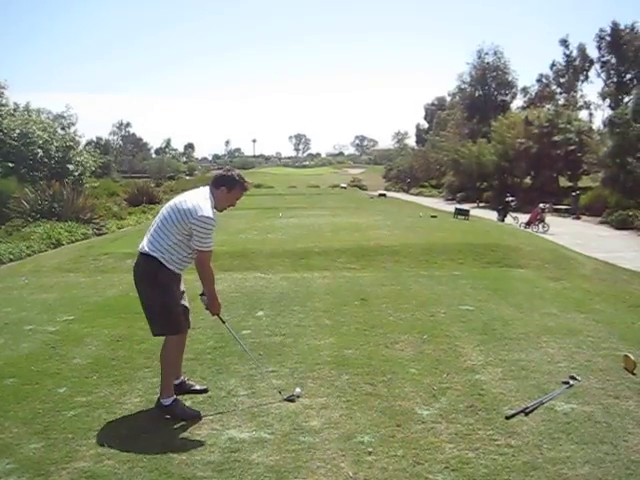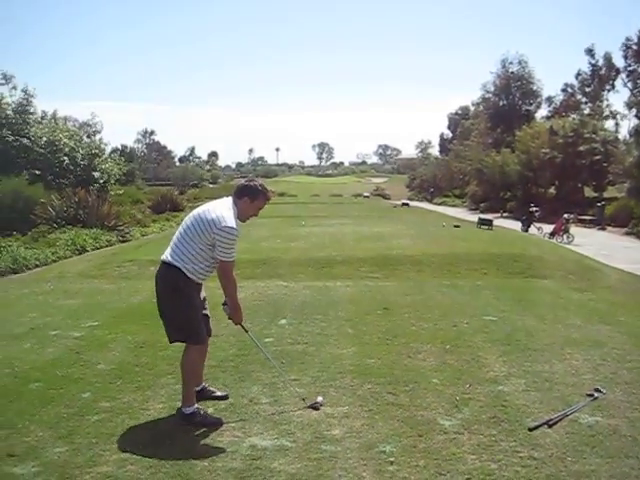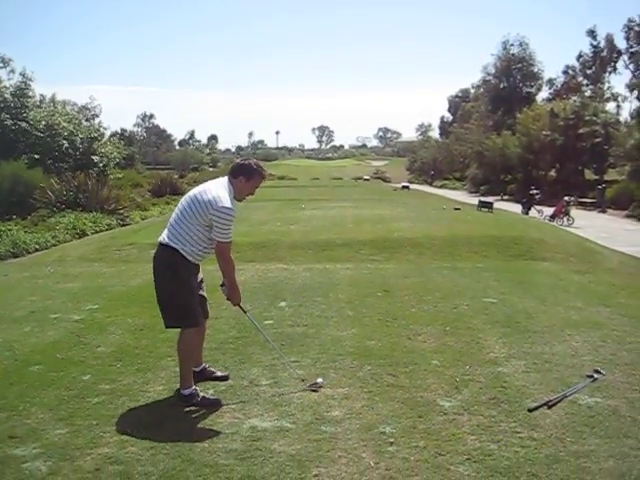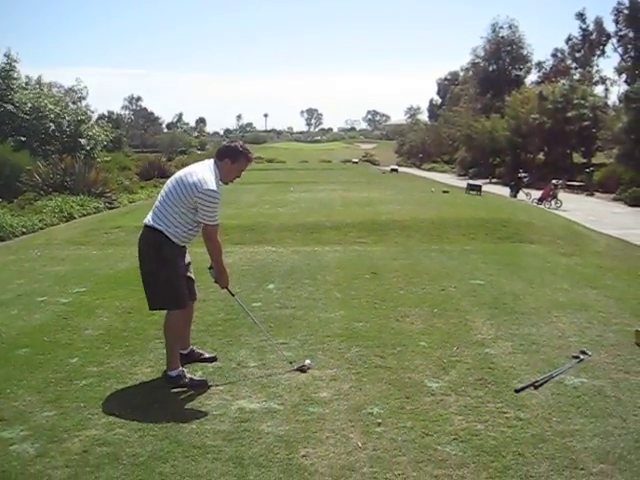
dt=0.5s
person 1, frame 1
left shoulder: (196, 197)
right shoulder: (203, 215)
left elbow: (198, 258)
right elbow: (203, 263)
left wrist: (207, 293)
right wrist: (212, 297)
left hip: (164, 267)
right hip: (155, 270)
left knee: (180, 326)
right knee: (174, 331)
left ankle: (176, 380)
right ankle: (167, 399)
person 1, frame 2
left shoulder: (219, 207)
right shoulder: (227, 225)
left elbow: (220, 267)
right elbow: (226, 273)
left wrist: (230, 301)
right wrist: (235, 306)
left hip: (184, 276)
right hip: (177, 279)
left knee: (202, 333)
right knee: (195, 340)
left ankle: (197, 387)
right ankle: (189, 408)
person 1, frame 3
left shoulder: (215, 187)
right shoulder: (223, 205)
left elbow: (218, 248)
right elbow: (224, 254)
left wrist: (227, 282)
right wrist: (233, 287)
left hip: (182, 258)
right hip: (175, 261)
left knee: (200, 316)
right knee: (190, 323)
left ankle: (197, 367)
right ankle: (187, 389)
person 1, frame 4
left shoulder: (202, 170)
right shoulder: (208, 188)
left elbow: (206, 231)
right elbow: (211, 237)
left wrist: (215, 264)
right wrist: (220, 269)
left hip: (168, 241)
right hip: (160, 244)
left knee: (188, 298)
right knee: (177, 305)
left ankle: (185, 349)
right ankle: (173, 371)
